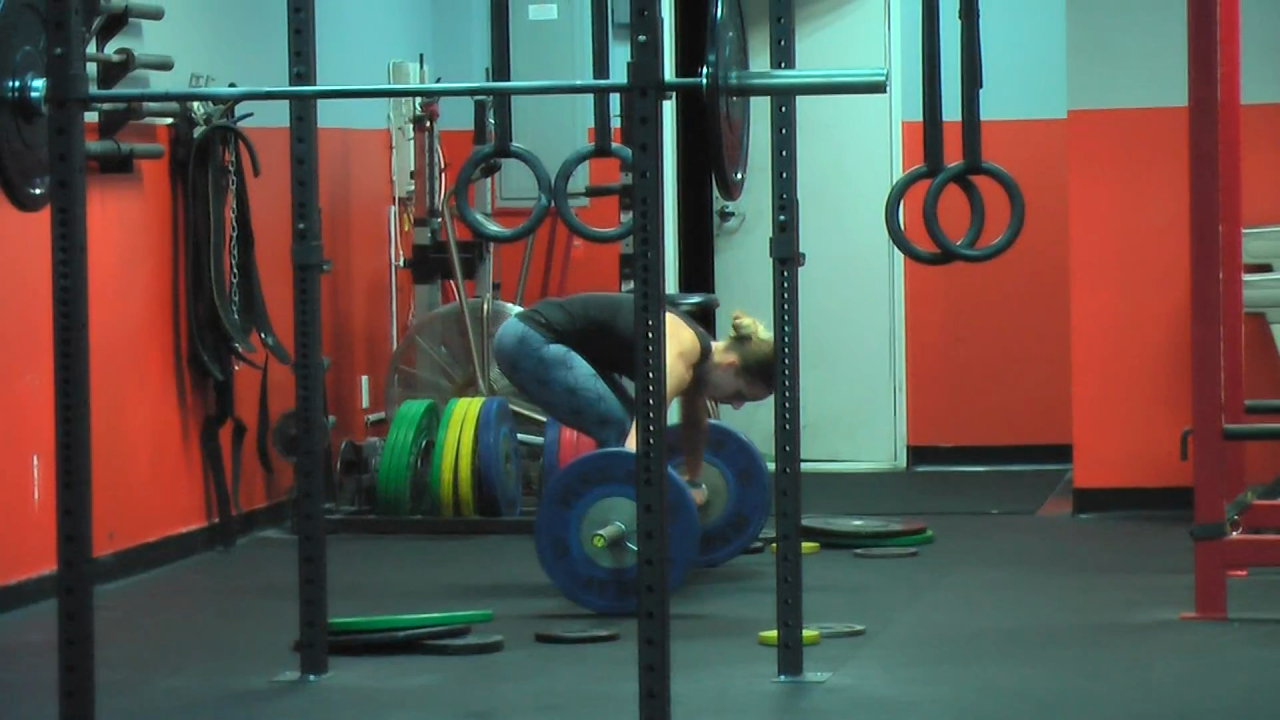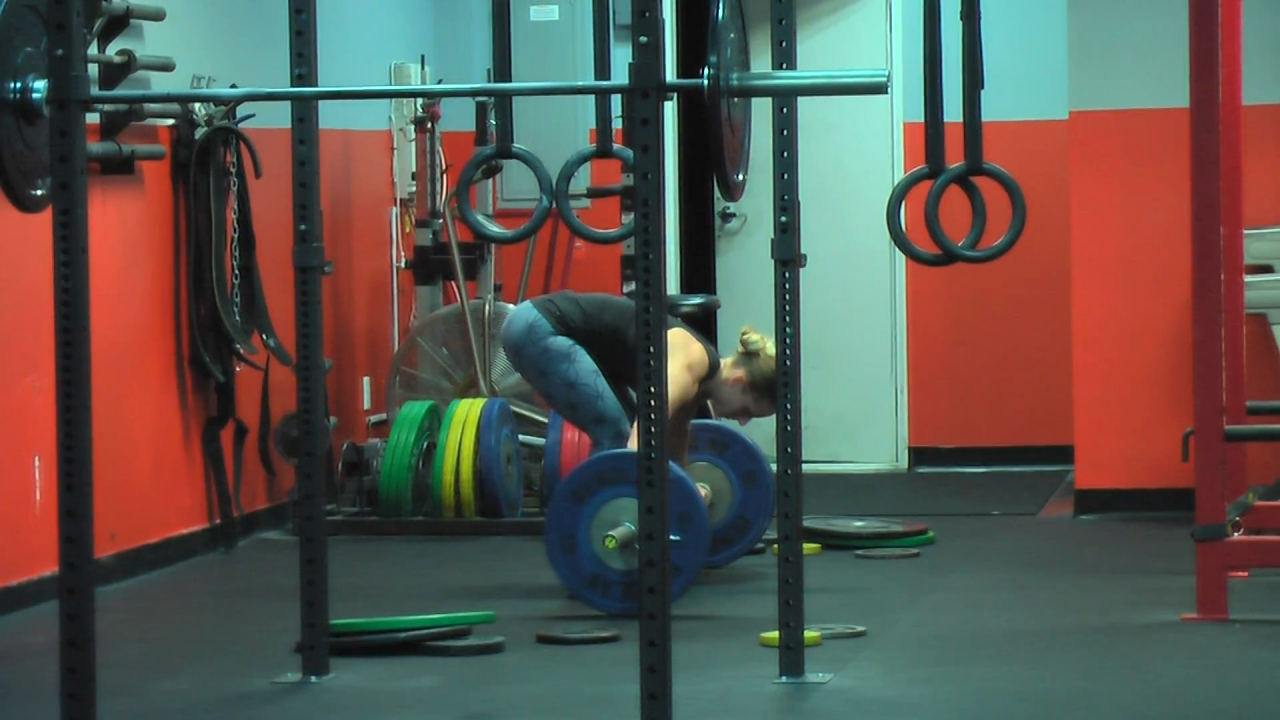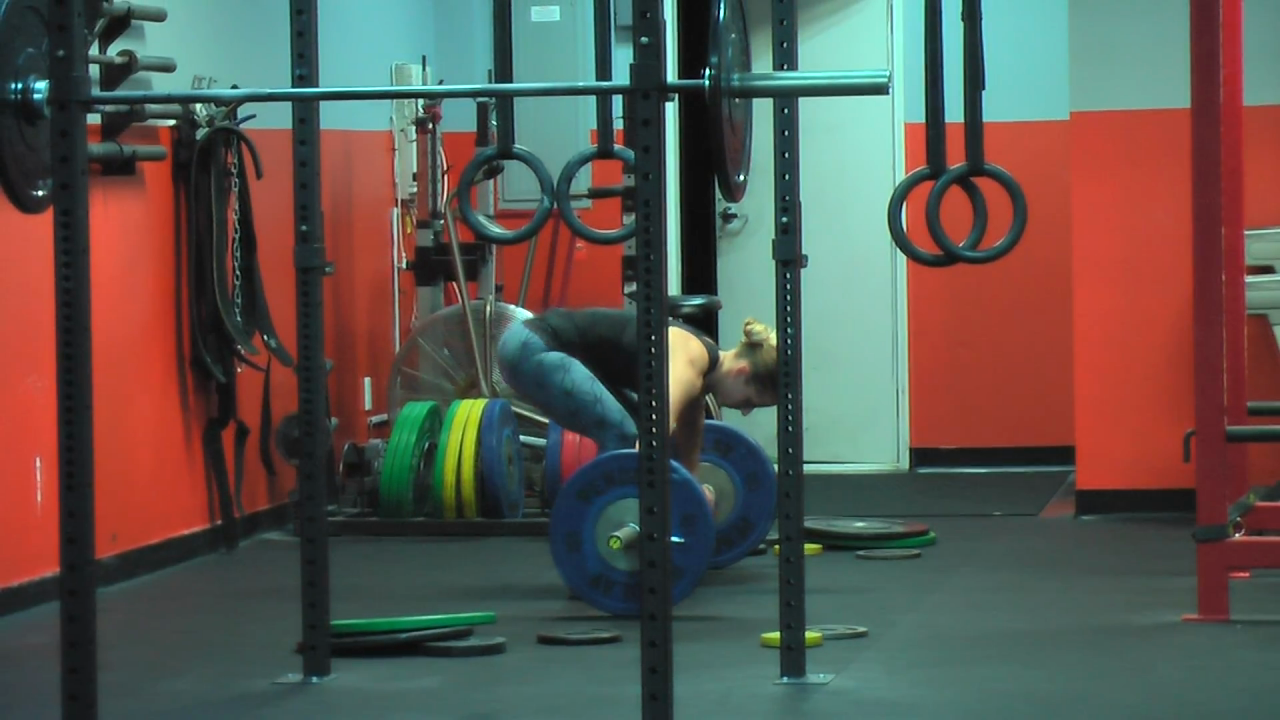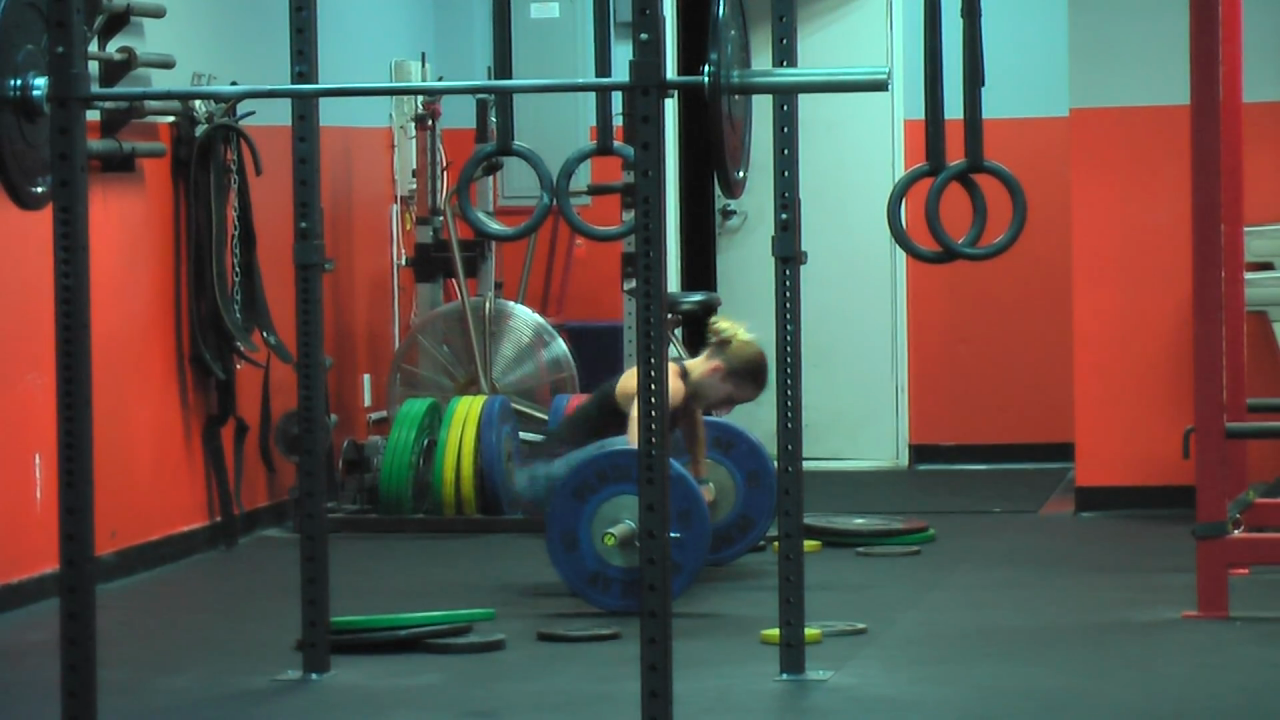
dt=0.4s
person 1, frame 1
left shoulder: (699, 354)
right shoulder: (681, 351)
left elbow: (694, 423)
left wrist: (693, 482)
left hip: (537, 339)
right hip: (529, 339)
left knee: (617, 432)
right knee: (618, 434)
person 1, frame 2
left shoulder: (706, 372)
right shoulder: (689, 364)
left elbow: (675, 432)
left hip: (545, 328)
right hip: (537, 328)
left knee: (616, 431)
right knee: (614, 434)
person 1, frame 3
left shoulder: (704, 361)
right shoulder: (690, 360)
left elbow: (688, 431)
left hip: (545, 346)
right hip: (531, 346)
left knee: (622, 435)
right knee: (620, 436)
person 1, frame 4
left shoulder: (688, 380)
right shoulder: (668, 381)
left elbow: (691, 417)
right elbow: (642, 420)
left wrist: (700, 483)
right hip: (539, 478)
